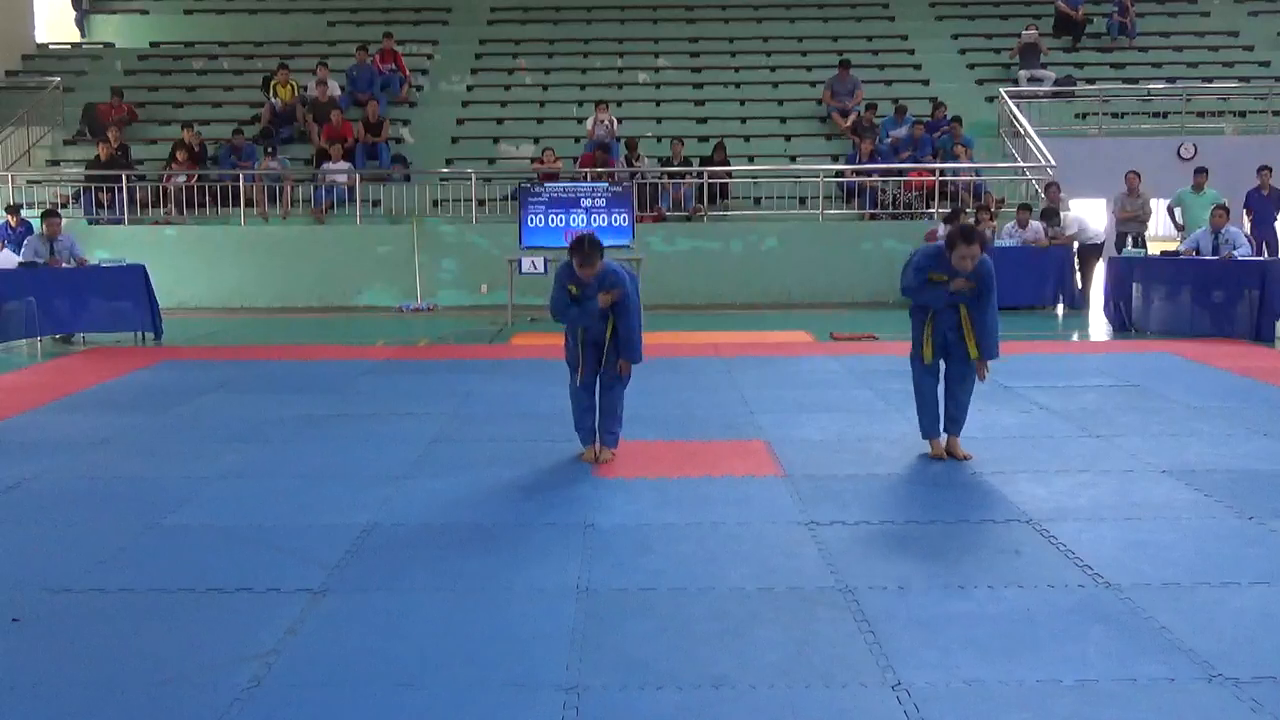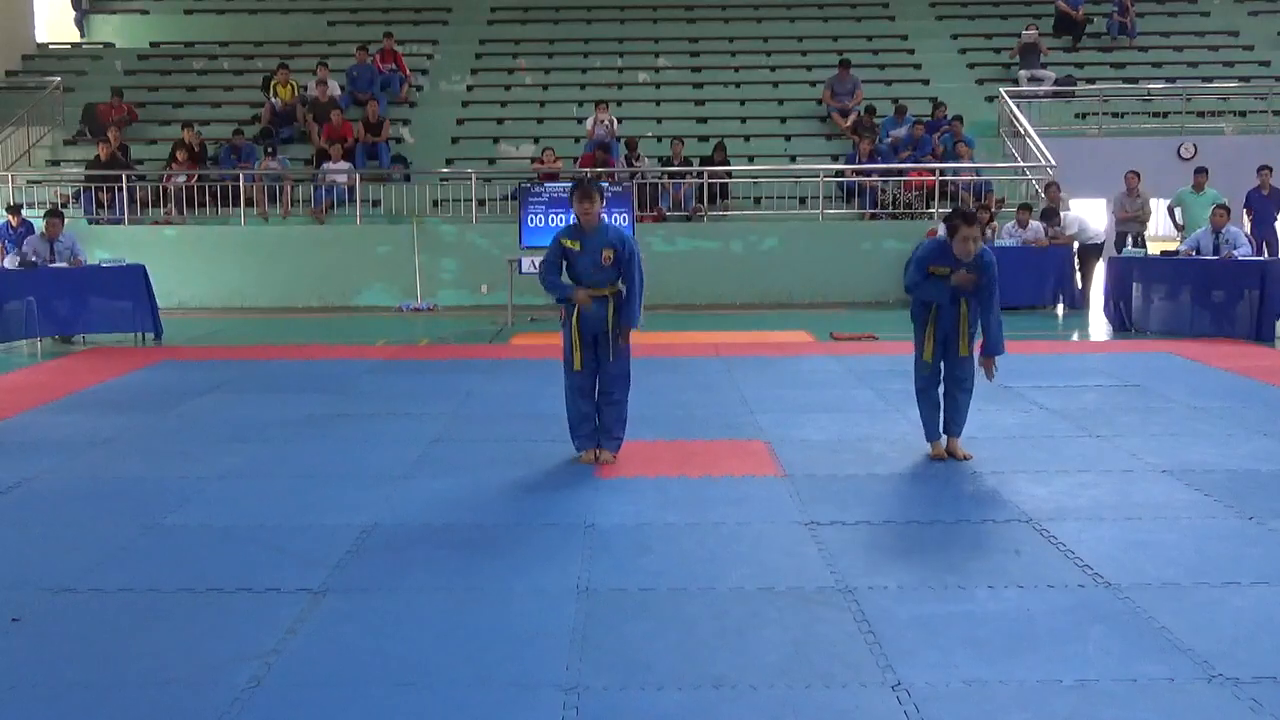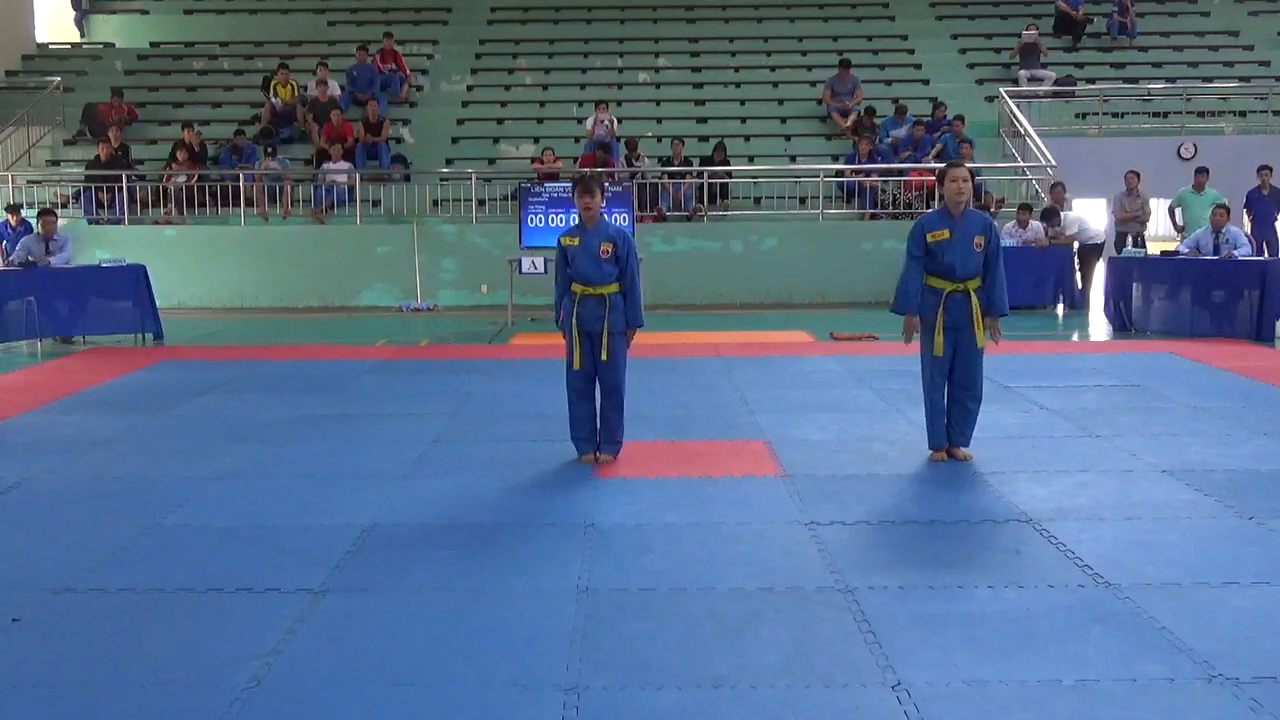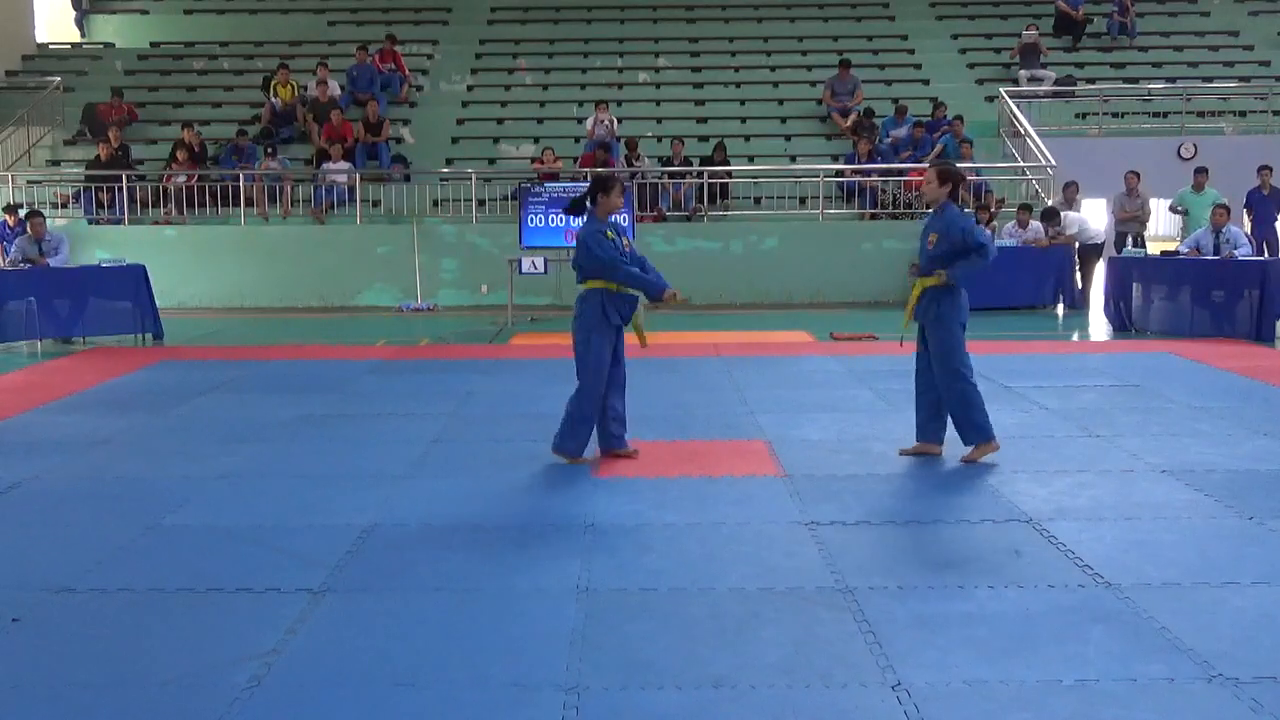
dt=0.5s
person 1, frame 1
left shoulder: (617, 277)
right shoulder: (564, 274)
left elbow: (629, 317)
right elbow: (559, 312)
left wrist: (628, 354)
right wrist: (595, 305)
left hip: (611, 331)
right hip: (579, 330)
left knee: (612, 384)
right knee: (581, 383)
left ankle: (608, 442)
right ankle: (589, 442)
person 1, frame 2
left shoulder: (619, 238)
right shoulder: (563, 238)
left elbow: (633, 281)
right elbow: (547, 275)
left wrist: (627, 321)
right wrist: (572, 294)
left hip: (611, 314)
right hip: (577, 317)
left knee: (614, 381)
right knee: (578, 382)
left ankle: (609, 444)
right ankle: (585, 444)
person 1, frame 3
left shoulder: (620, 236)
right shoulder: (567, 239)
left elbow: (631, 281)
right elbow: (562, 282)
left wrist: (632, 322)
right wrist: (562, 320)
left hip: (610, 315)
right hip: (577, 315)
left knee: (612, 383)
right knee: (579, 383)
left ankle: (609, 446)
right ankle: (586, 446)
person 1, frame 4
left shoulder: (614, 229)
right shoulder: (591, 233)
left elbow: (637, 262)
right elbow: (619, 268)
left wrist: (663, 287)
right wrist: (659, 289)
left hip: (610, 312)
right hip: (595, 312)
left knee: (614, 381)
right knee: (593, 381)
left ankle: (614, 442)
right ankle: (568, 445)
person 2, frame 1
left shoulder: (984, 267)
right shoulder: (927, 257)
left elbow: (986, 310)
right elbow: (909, 289)
left wrist: (985, 351)
right wrist: (946, 290)
left hip: (962, 314)
right hip: (928, 314)
left knee: (962, 375)
right knee: (925, 374)
left ankle: (953, 437)
right ankle: (934, 438)
person 2, frame 2
left shoulder: (985, 259)
right shoulder: (929, 251)
left elbow: (989, 306)
right elbow: (913, 286)
left wrist: (989, 350)
right wrist: (950, 284)
left hip: (962, 312)
right hip: (929, 312)
left knee: (961, 375)
right knee: (927, 374)
left ankle: (953, 439)
right ankle: (935, 441)
person 2, frame 3
left shoulder: (984, 224)
right shoulder: (926, 224)
left elbow: (994, 270)
right elbow: (912, 268)
left wrist: (994, 312)
right wrist: (910, 311)
left hip: (971, 307)
right hip: (935, 307)
left knee: (969, 381)
right knee: (935, 379)
left ankle: (956, 442)
right ankle: (938, 444)
person 2, frame 4
left shoulder: (955, 220)
right shoulder: (936, 218)
left elbow: (985, 250)
left wrist: (951, 276)
right wrist: (921, 269)
left hip: (945, 305)
right hip: (932, 304)
left knee: (954, 373)
right knee: (929, 375)
left ankle: (984, 438)
right ankle: (930, 440)
